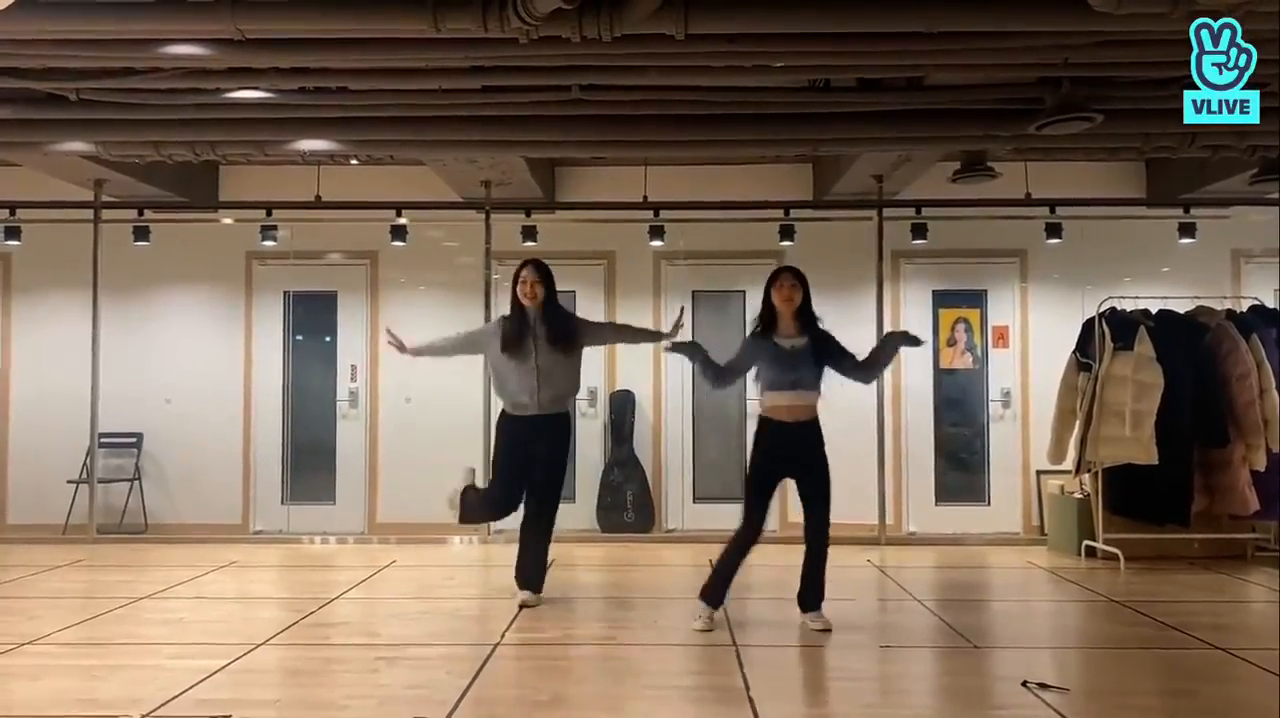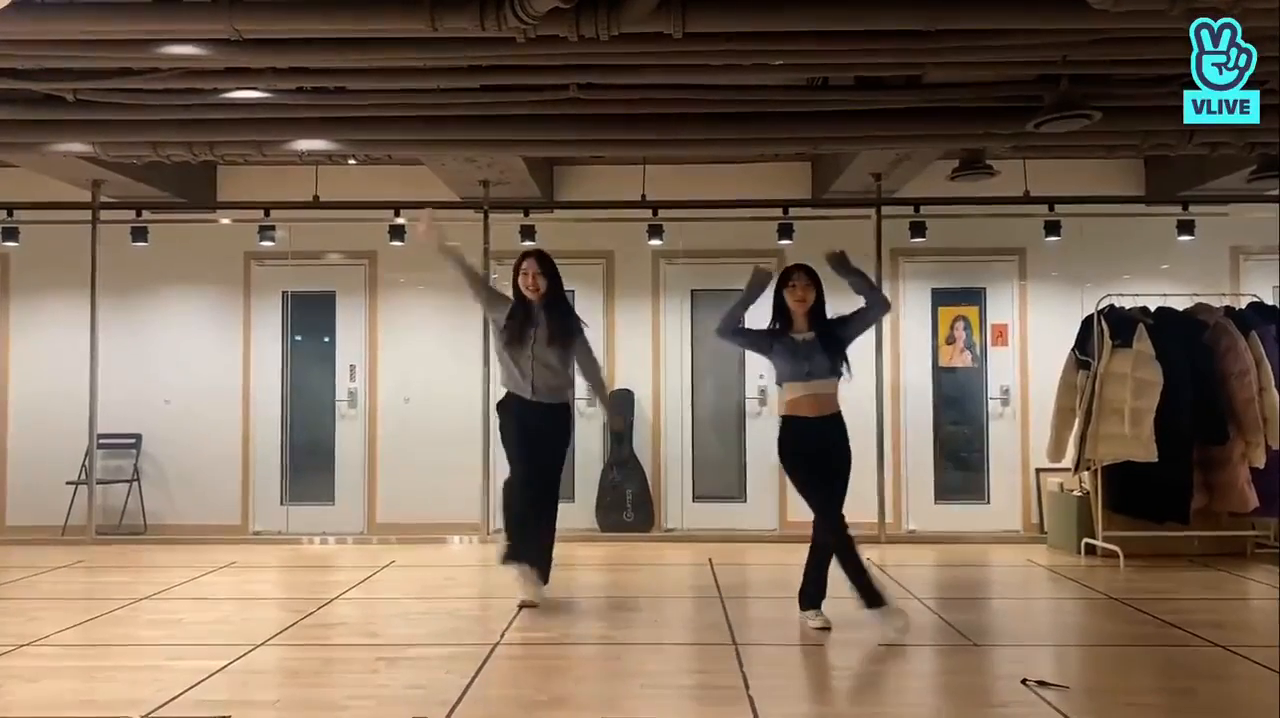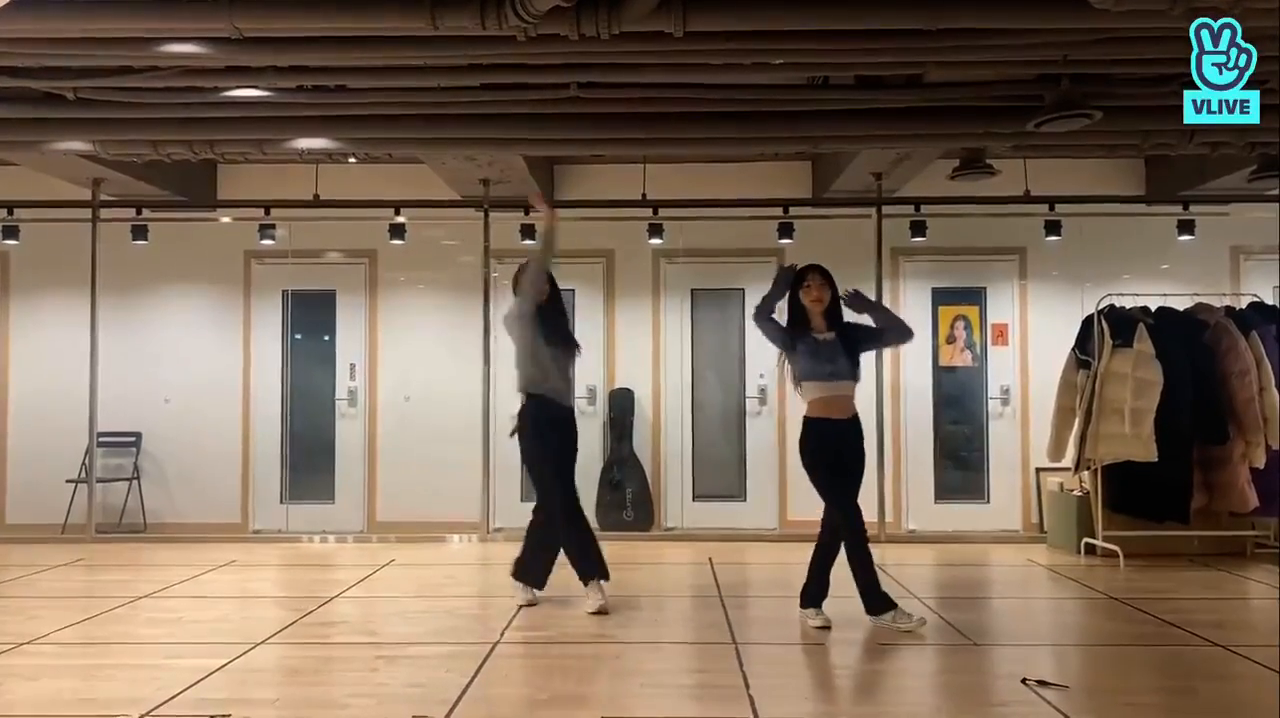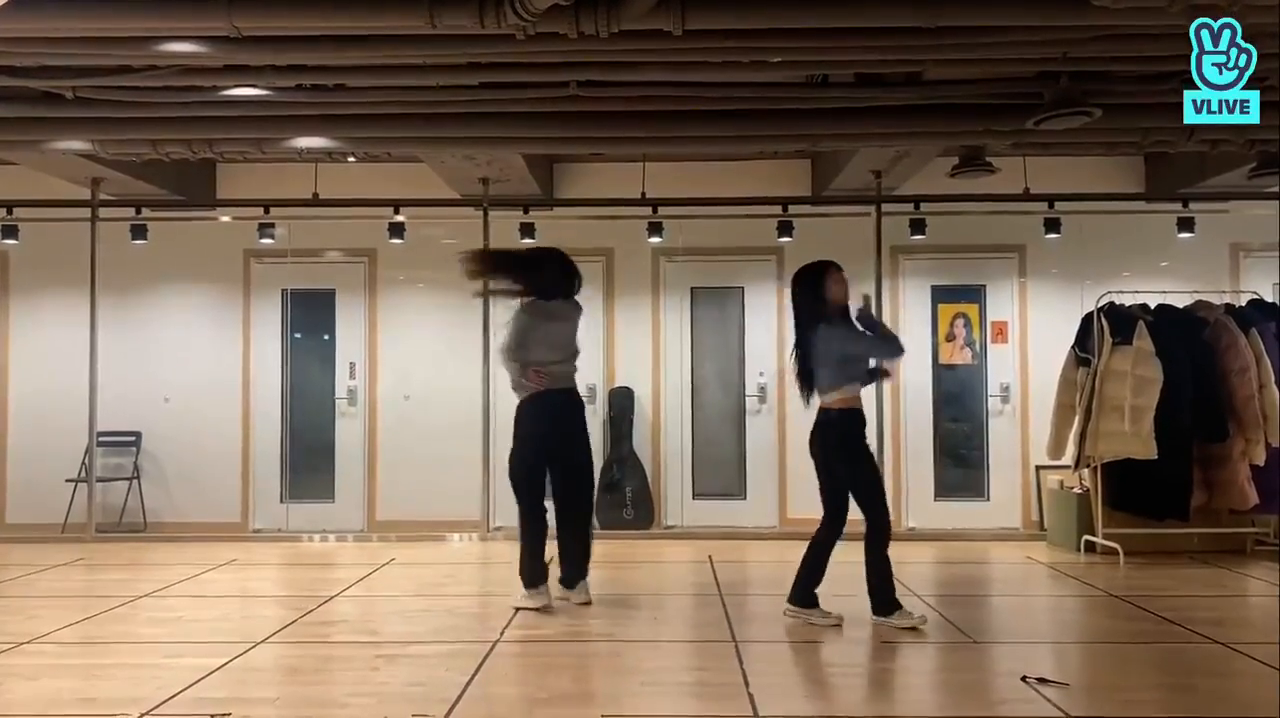
dt=0.3s
person 1, frame 1
left shoulder: (567, 327)
right shoulder: (500, 330)
left elbow: (612, 333)
right elbow: (459, 343)
left wrist: (661, 335)
right wrist: (411, 350)
left hip: (555, 424)
right hip: (515, 422)
left knee: (542, 506)
right knee: (503, 499)
left ankle: (530, 583)
right ankle: (468, 496)
person 1, frame 2
left shoulder: (566, 320)
right shoulder: (504, 312)
left elbow: (588, 363)
right elbow: (474, 281)
right wrist: (444, 248)
left hip: (556, 414)
right hip: (517, 409)
left knee: (545, 497)
right knee: (524, 481)
left ankle: (534, 578)
right ankle: (522, 561)
person 1, frame 3
left shoulder: (553, 324)
right shoulder: (520, 316)
right elbow: (534, 268)
right wrist: (547, 223)
left hip: (557, 417)
right hip: (539, 418)
left knee: (553, 501)
right knee: (564, 500)
left ankle: (527, 578)
right ankle: (594, 581)
person 1, frame 4
left shoulder: (528, 312)
right shoulder: (569, 310)
left elbow: (508, 353)
left wrist: (523, 375)
left hip: (534, 410)
right hip: (568, 408)
left knee: (532, 499)
right knee: (573, 497)
left ankle: (536, 587)
right ankle: (575, 582)
person 2, frame 1
left shoulder: (820, 341)
right shoulder: (758, 343)
left elbow: (864, 373)
right elbow: (719, 378)
left wrist: (889, 345)
right wrist: (696, 353)
left hip: (809, 439)
right hip: (770, 438)
left knee: (818, 527)
right knee: (752, 528)
left ankle: (811, 605)
right ankle: (710, 601)
person 2, frame 2
left shoulder: (835, 332)
right shoulder: (772, 340)
left elbow: (879, 305)
right elbow: (725, 331)
left wrist: (846, 272)
right wrist: (752, 292)
left hip: (833, 432)
right hip: (795, 435)
left knee: (828, 521)
right knee: (832, 520)
left ankle: (811, 603)
right ankle: (874, 601)
person 2, frame 3
left shoulder: (849, 334)
right shoulder: (792, 340)
left elbow: (902, 333)
right elbow: (760, 316)
left wrist: (868, 307)
right wrist: (781, 283)
left hip: (850, 433)
right hip: (817, 436)
left knee: (836, 520)
right knee: (851, 521)
left ankle: (811, 601)
right ankle: (880, 606)
person 2, frame 4
left shoulder: (822, 334)
right shoulder: (833, 333)
right elbow: (893, 350)
left wrist: (873, 372)
right wrist: (868, 317)
left hip: (834, 431)
right hip: (839, 432)
left knee: (834, 518)
right knee: (878, 517)
left ankle: (802, 599)
right ankle: (885, 606)
